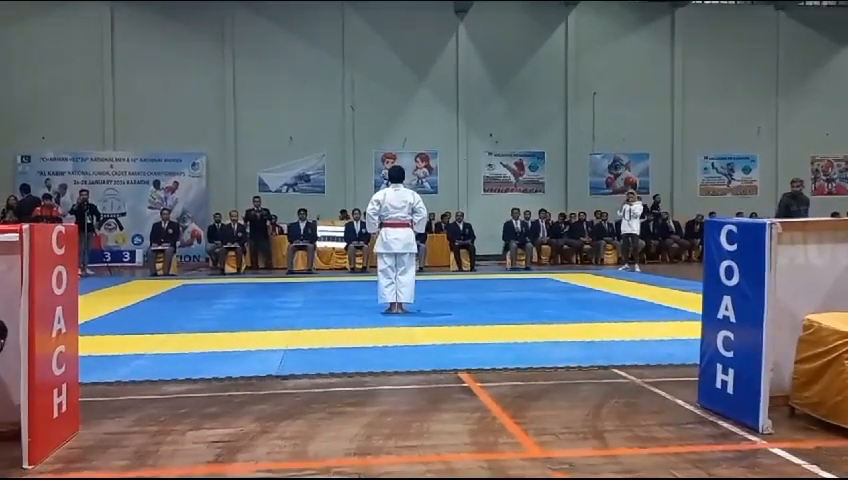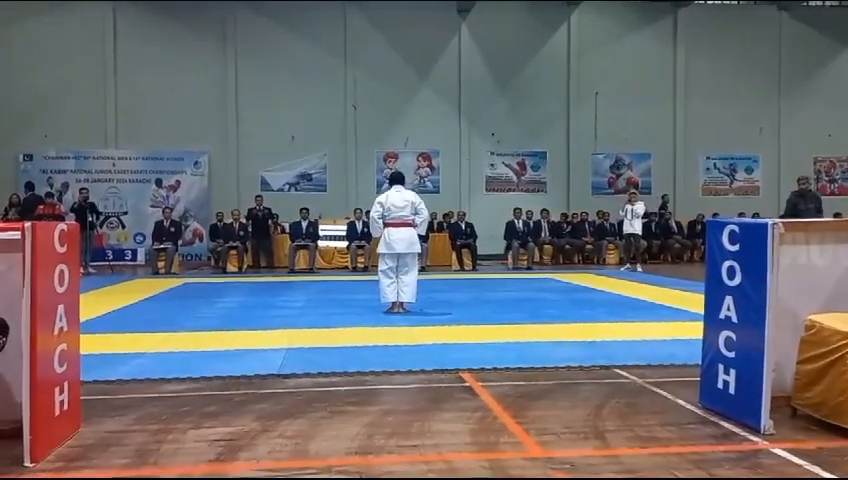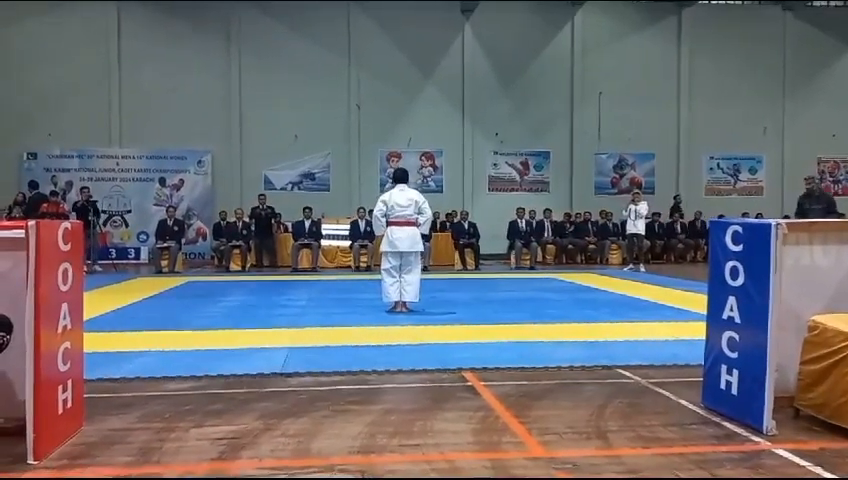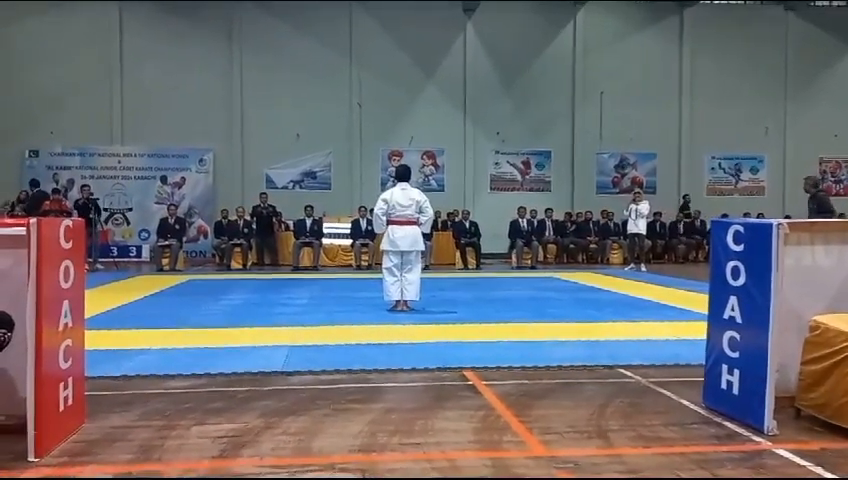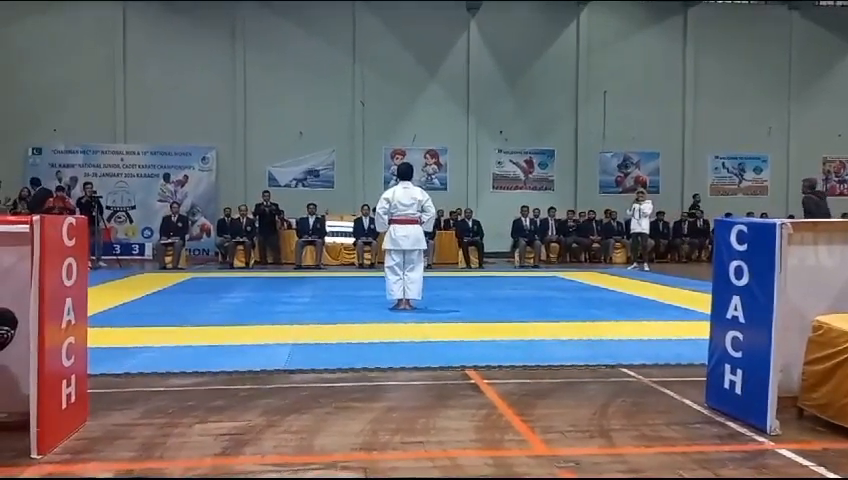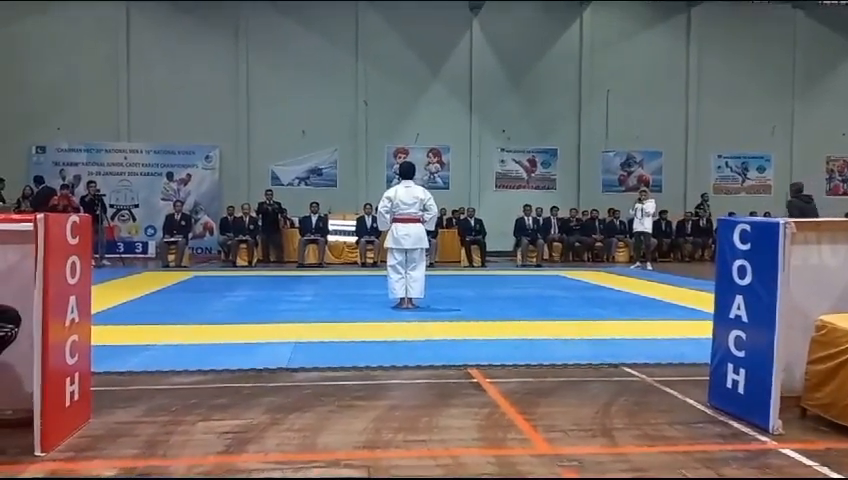
dt=0.3s
person 1, frame 1
left shoulder: (381, 195)
right shoulder: (412, 195)
left elbow: (370, 213)
right elbow: (422, 213)
left wrist: (376, 230)
right wrist: (414, 229)
left hip: (387, 236)
right hip: (406, 235)
left knee: (386, 272)
right knee: (405, 272)
left ankle: (392, 305)
right ankle: (400, 305)
person 1, frame 2
left shoulder: (383, 197)
right shoulder: (413, 196)
left elbow: (375, 216)
right elbow: (423, 215)
left wrist: (379, 233)
right wrist: (416, 231)
left hip: (390, 236)
right hip: (409, 236)
left knee: (387, 272)
right knee: (408, 272)
left ankle: (393, 304)
right ankle: (402, 305)
person 1, frame 3
left shoulder: (386, 195)
right shoulder: (416, 194)
left elbow: (377, 215)
right elbow: (427, 214)
left wrist: (382, 232)
right wrist: (419, 229)
left hip: (393, 235)
right hip: (411, 235)
left knee: (390, 271)
right knee: (410, 271)
left ankle: (396, 303)
right ankle: (405, 304)
person 1, frame 4
left shoulder: (388, 194)
right shoulder: (418, 194)
left elbow: (378, 213)
right elbow: (428, 213)
left wrist: (383, 230)
right wrist: (420, 228)
left hip: (393, 234)
right hip: (412, 234)
left knee: (392, 269)
right knee: (411, 270)
left ankle: (397, 302)
right ankle: (406, 302)
person 1, frame 5
left shoulder: (390, 193)
right shoulder: (420, 192)
left elbow: (380, 212)
right elbow: (430, 212)
left wrist: (385, 229)
right wrist: (422, 226)
left hip: (395, 233)
right hip: (414, 233)
left knee: (394, 269)
right knee: (413, 269)
left ankle: (399, 301)
right ankle: (408, 301)
person 1, frame 6
left shoulder: (392, 191)
right shoulder: (422, 191)
left elbow: (382, 211)
right elbow: (433, 211)
left wrist: (387, 227)
right wrist: (424, 226)
left hip: (398, 231)
right hip: (416, 231)
left knee: (397, 267)
right knee: (416, 267)
left ankle: (402, 300)
right ankle: (411, 300)
